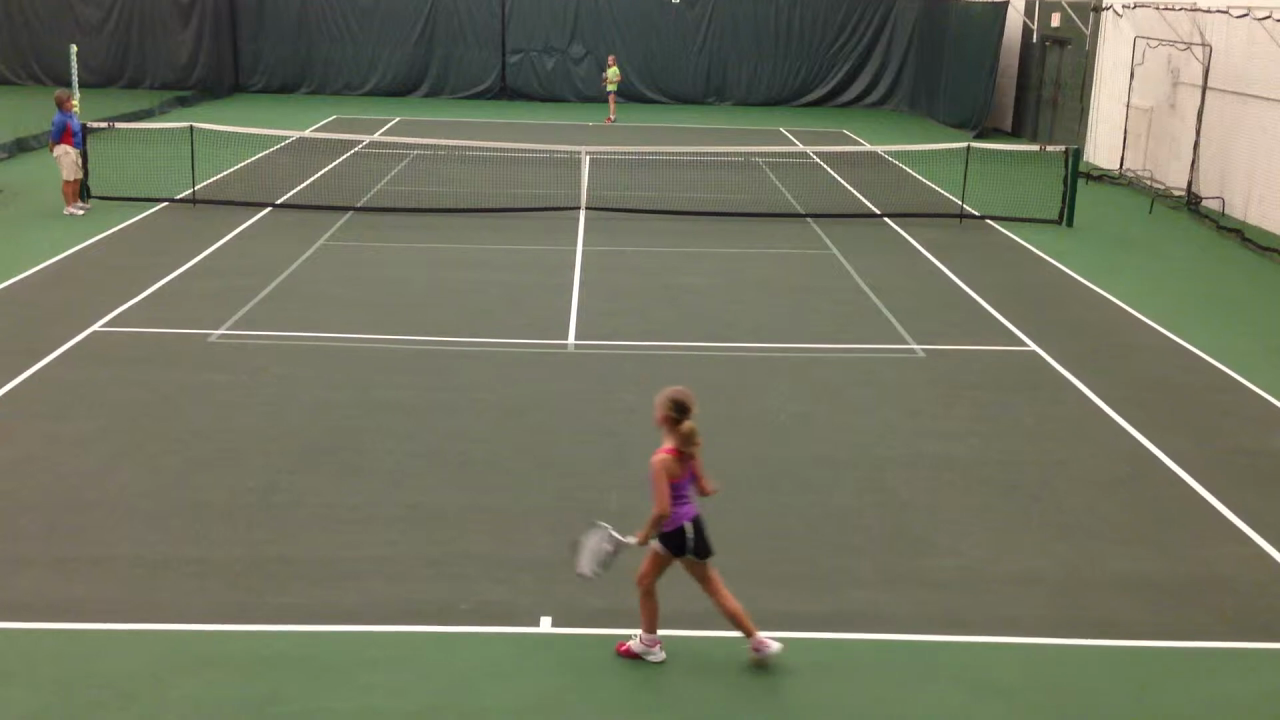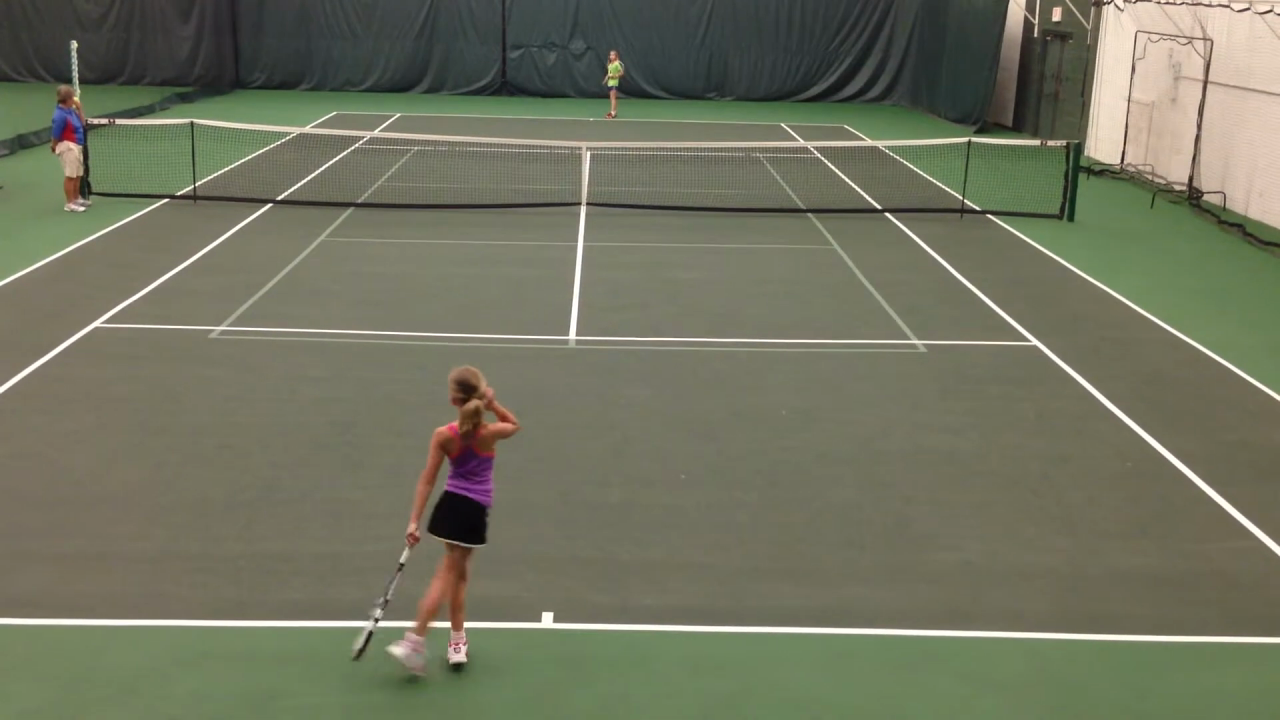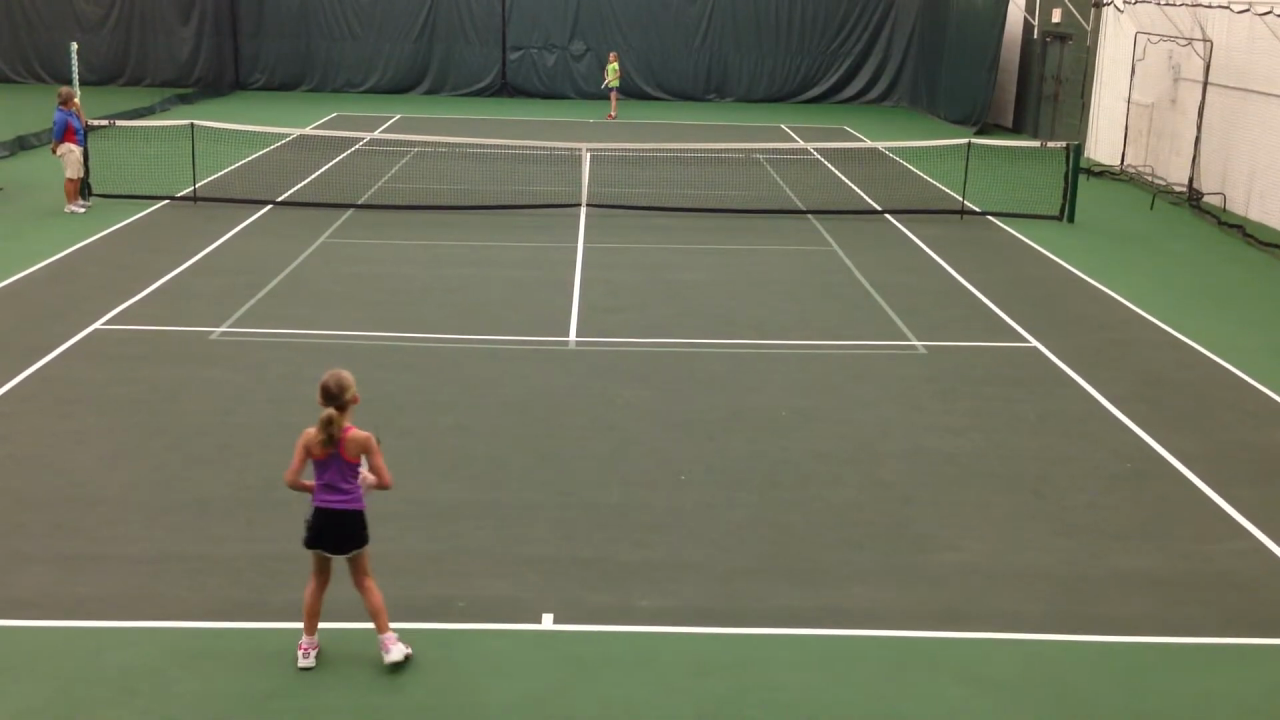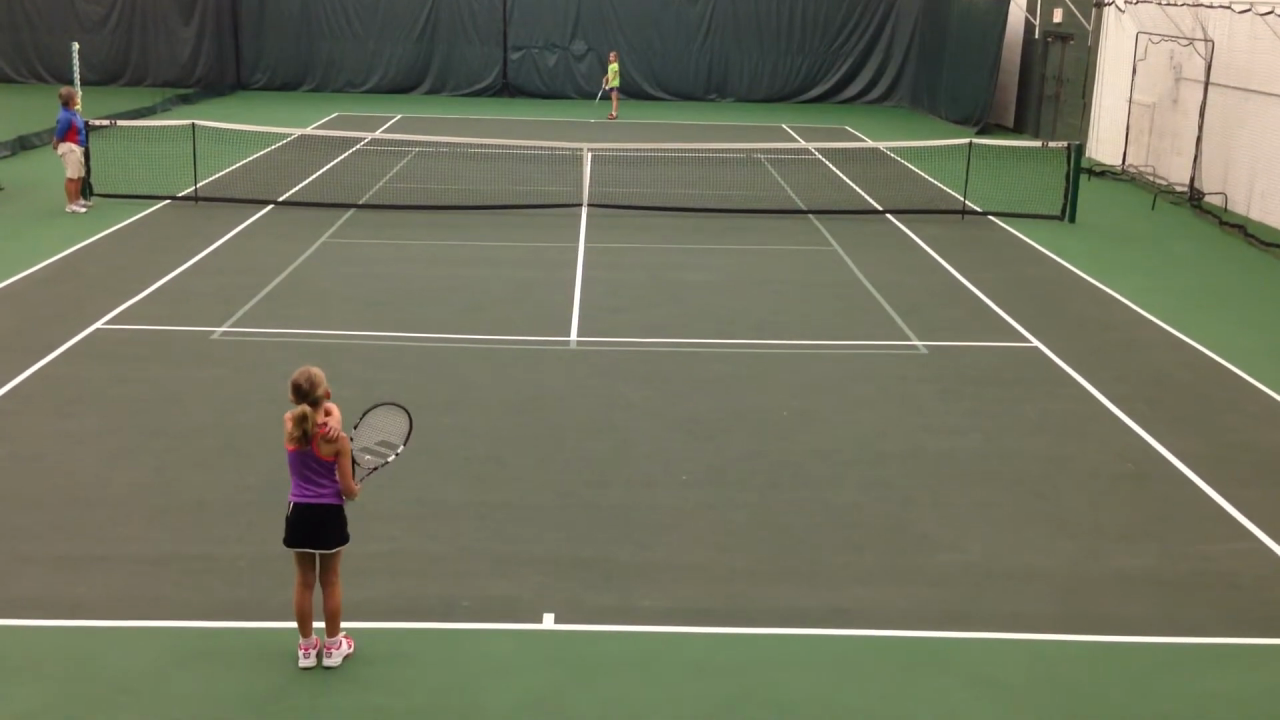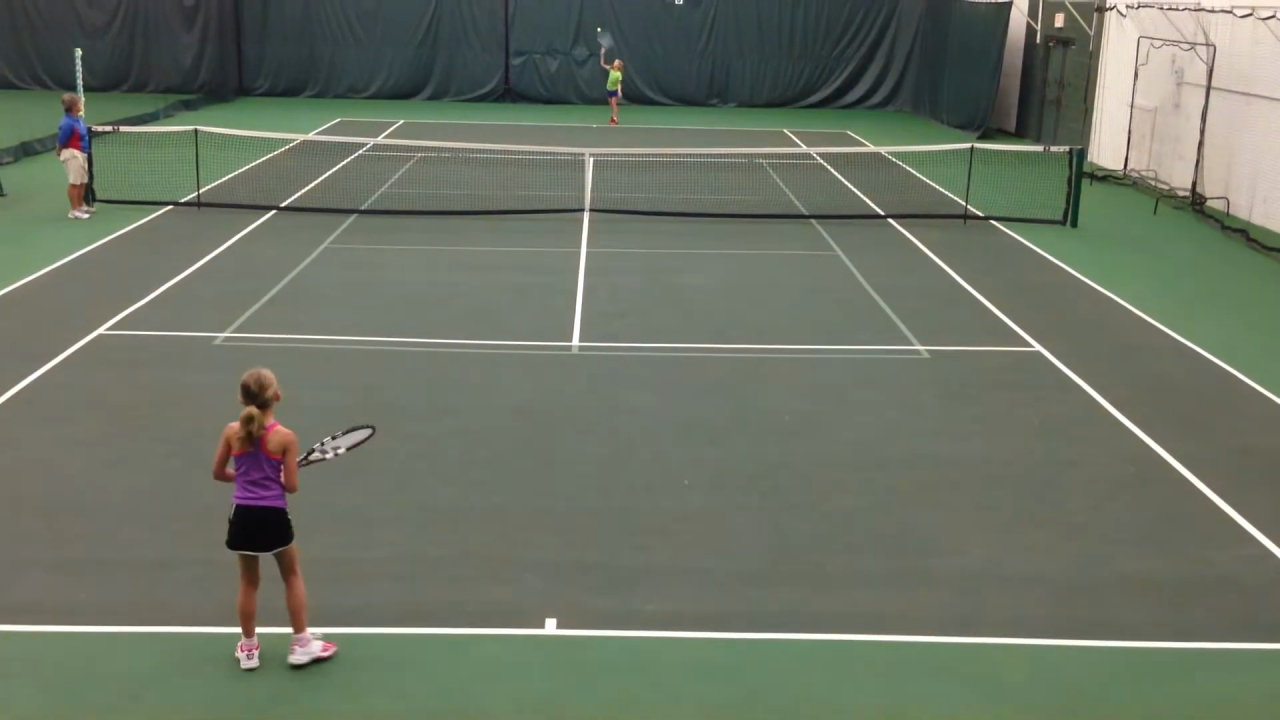
dt=1s
person 1, frame 1
left shoulder: (661, 461)
right shoulder: (688, 449)
left elbow: (662, 510)
right elbow: (701, 489)
left wrist: (646, 533)
right wrist: (709, 488)
left hip: (682, 532)
right hip: (678, 529)
left knee: (715, 591)
right knee: (644, 581)
left ankle: (759, 643)
right ankle: (648, 644)
person 1, frame 2
left shoulder: (443, 435)
right shoulder: (490, 431)
left elbow: (426, 480)
right elbow: (514, 425)
left wrist: (414, 521)
right wrist: (493, 406)
left hip: (450, 504)
right hip: (475, 510)
left knee: (458, 572)
right knee: (447, 577)
left ankle: (457, 641)
right ankle: (413, 642)
person 1, frame 3
left shoulder: (310, 437)
right shoulder: (362, 439)
left elbow: (291, 480)
right elbow: (386, 483)
right wrist: (368, 481)
left hip: (322, 518)
right hip: (351, 519)
left knee: (318, 580)
right knee: (364, 580)
left ankle: (308, 647)
right ankle: (389, 643)
person 1, frame 4
left shoulder: (289, 424)
right shoulder: (338, 440)
left elbow: (329, 408)
right elbow: (348, 490)
left wrist: (332, 421)
right wrist: (355, 491)
left hip: (299, 514)
right hip: (329, 515)
left knee: (304, 582)
right knee: (330, 581)
left ankle: (306, 647)
right ankle: (332, 646)
person 1, frame 5
left shoulder: (232, 432)
right shoulder: (285, 437)
left elbow: (218, 473)
right elbow: (292, 485)
left hip: (243, 514)
right hip: (273, 516)
left knee: (248, 582)
right knee: (292, 577)
left ankle: (248, 648)
right ankle: (301, 643)
